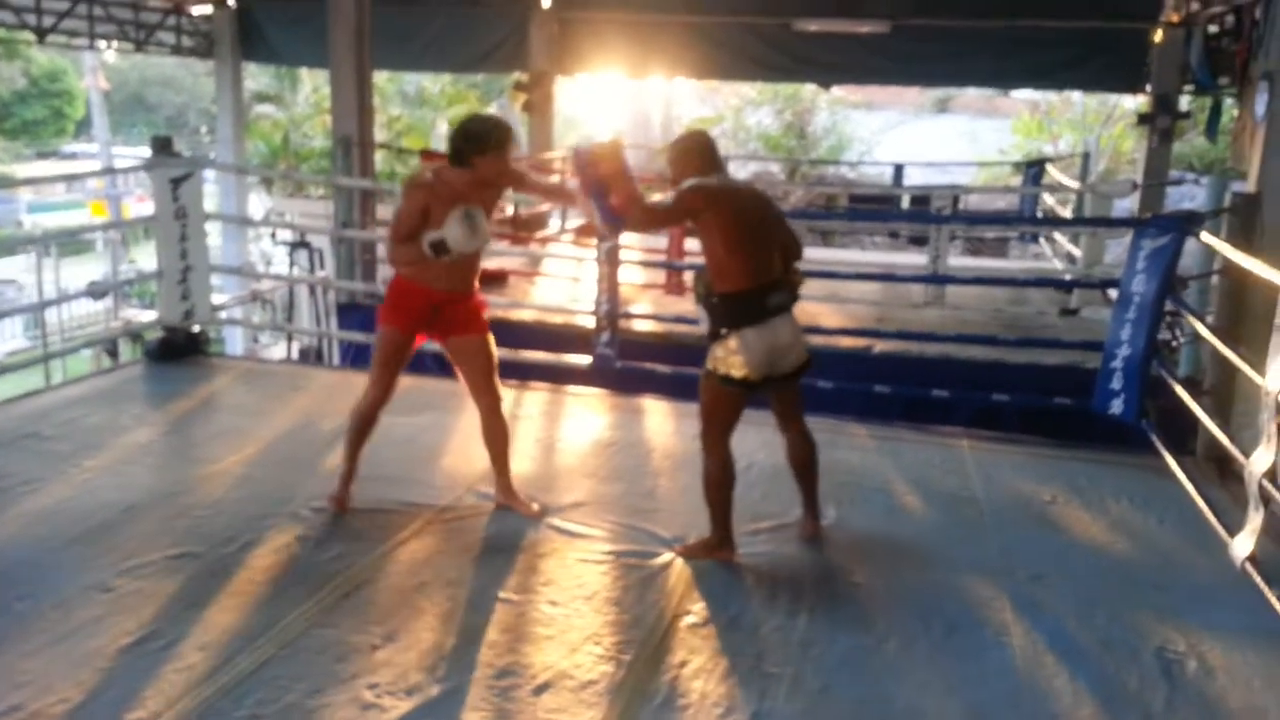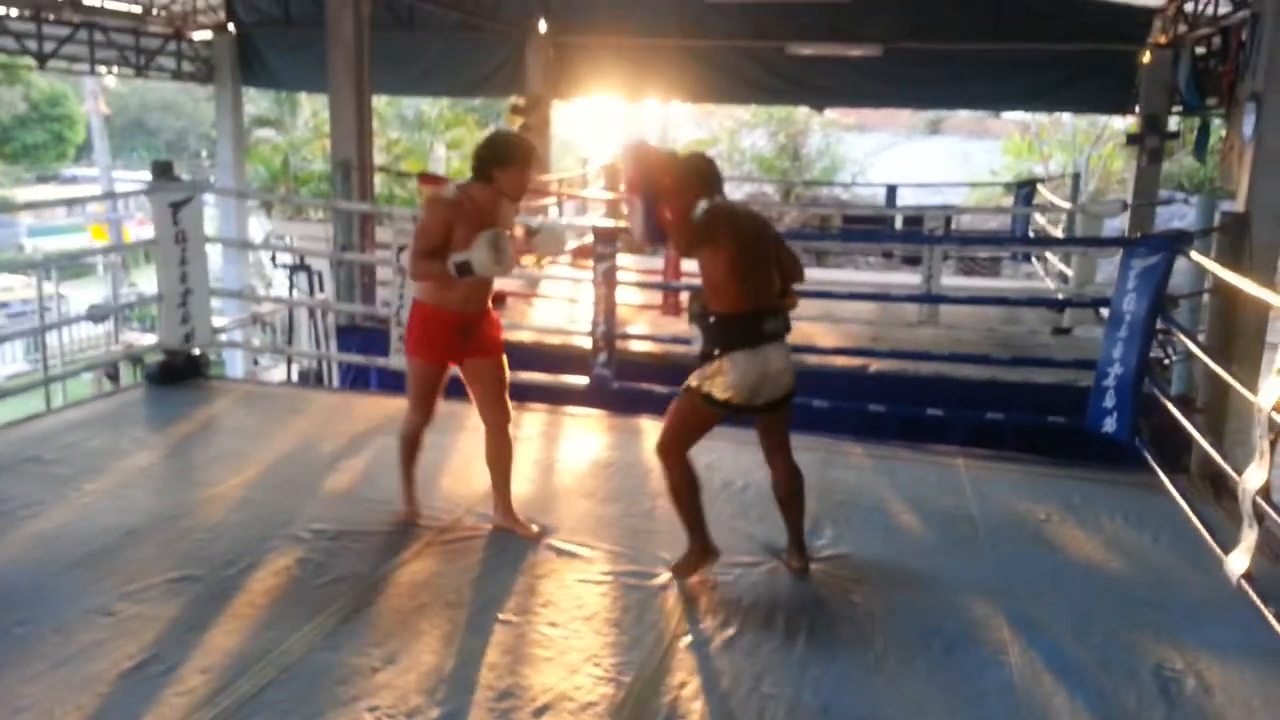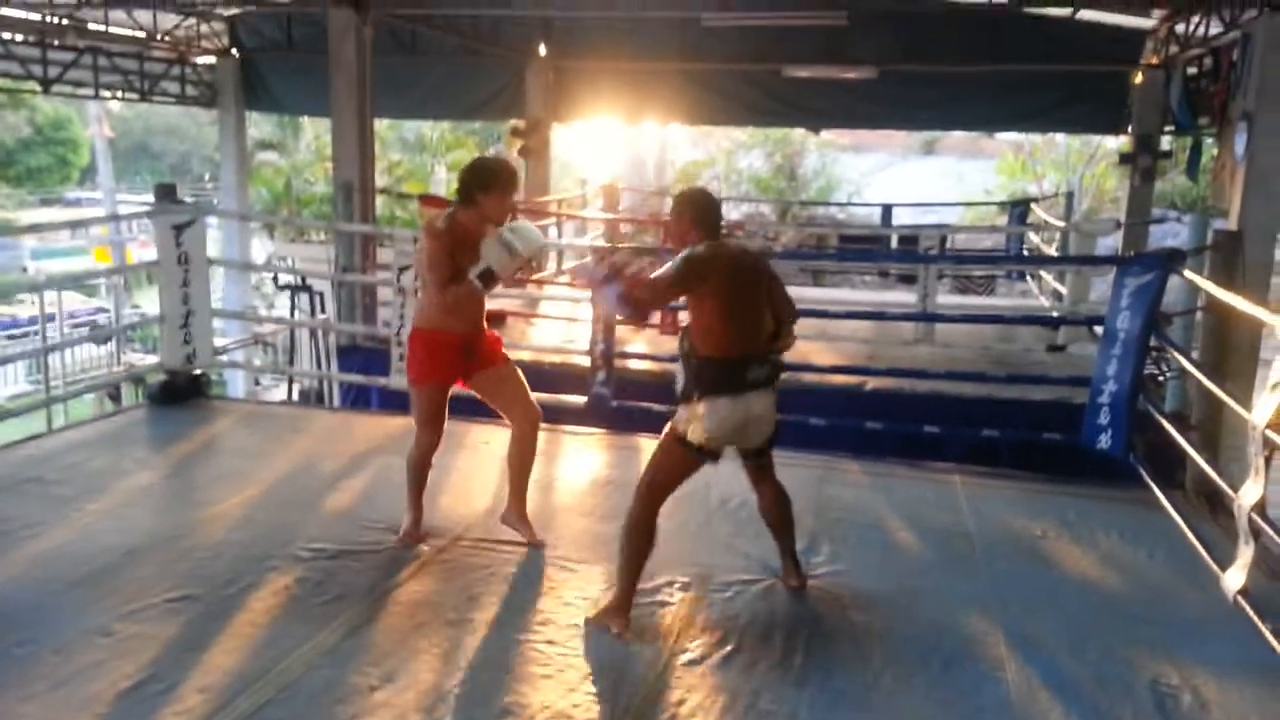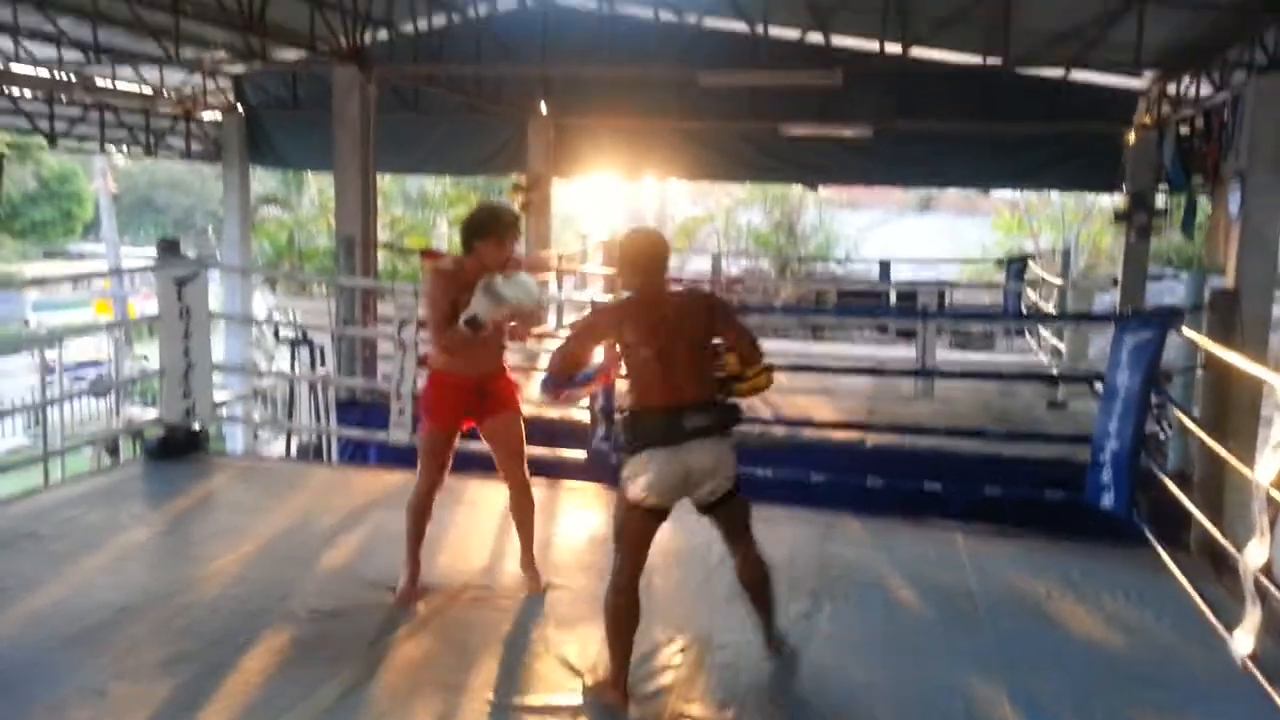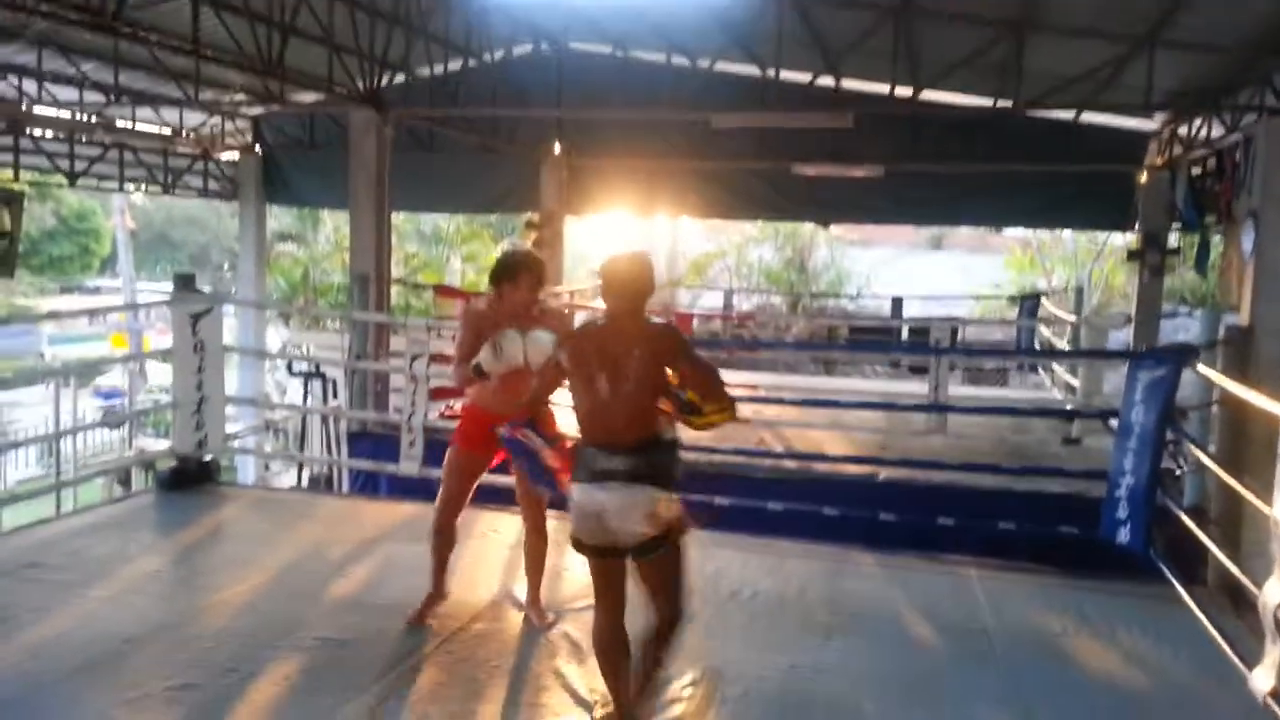
dt=0.2s
person 1, frame 1
left shoulder: (701, 193)
right shoulder: (756, 197)
left elbow: (646, 217)
right elbow: (793, 249)
left wrist: (618, 188)
left hip: (741, 336)
right hip: (783, 326)
left knee: (714, 440)
right knee: (793, 425)
left ankle: (720, 540)
right ankle: (811, 516)
person 1, frame 2
left shoulder: (712, 212)
right shoulder: (756, 221)
left elbow: (687, 242)
right elbow: (793, 273)
left wrist: (664, 196)
left hip: (732, 359)
right hip: (774, 354)
left knee: (671, 449)
right knee: (779, 455)
left ankle: (700, 546)
right ankle: (797, 550)
person 1, frame 3
left shoulder: (699, 259)
right shoulder: (754, 261)
left elbow: (644, 298)
right elbow: (787, 315)
left wrist: (621, 279)
left hip: (713, 402)
right hip: (759, 396)
left knee: (646, 502)
right knee: (766, 481)
left ankle: (621, 606)
right ankle: (792, 568)
person 1, frame 4
left shoulder: (617, 312)
right shoulder: (703, 303)
left elbow: (562, 367)
right elbow: (751, 355)
left hip: (654, 454)
right hip: (711, 446)
left knee: (626, 572)
right knee: (742, 545)
left ankle: (616, 683)
right ankle: (771, 637)
person 1, frame 5
left shoulder: (574, 342)
right shoulder: (662, 337)
left elbow: (531, 401)
right elbow: (712, 394)
left hip: (590, 488)
right hip: (644, 491)
left knee: (608, 610)
right knee: (667, 612)
person 2, frame 1
left shoulder: (499, 181)
right shoulder: (424, 187)
left elbow: (544, 191)
right elbow: (394, 254)
left wrist: (577, 192)
right wrist: (440, 244)
left hip: (460, 302)
right hip: (411, 294)
left knee: (490, 399)
right knee: (377, 392)
left ankle: (505, 489)
right ankle: (346, 477)
person 2, frame 2
left shoulder: (505, 204)
right shoulder: (445, 205)
right elbow: (416, 268)
right wrist: (464, 266)
left hip: (478, 322)
right hip: (433, 320)
left knee: (499, 419)
right knee: (419, 416)
left ankle: (504, 510)
right ankle: (407, 491)
person 2, frame 3
left shoulder: (489, 228)
right shoulder: (440, 235)
right elbow: (444, 300)
left hip: (477, 339)
right hip: (433, 344)
left knee: (528, 417)
right knee: (428, 438)
left ankle: (516, 510)
right ankle: (413, 515)
person 2, frame 4
left shoulder: (510, 271)
right shoulder: (444, 276)
left elbow: (523, 330)
right elbow: (442, 343)
left wrist: (522, 314)
left hip: (494, 384)
right hip: (448, 385)
left knee: (517, 477)
right knee: (429, 482)
left ankle: (528, 560)
right ankle: (411, 569)
person 2, frame 5
left shoulder: (552, 319)
right shoulder: (477, 315)
right elbow: (459, 377)
left wrist: (551, 363)
right wrist: (484, 367)
left hip: (529, 423)
right hip: (481, 419)
left knee: (535, 518)
right knee: (446, 508)
left ankle: (533, 599)
right ankle: (436, 587)
